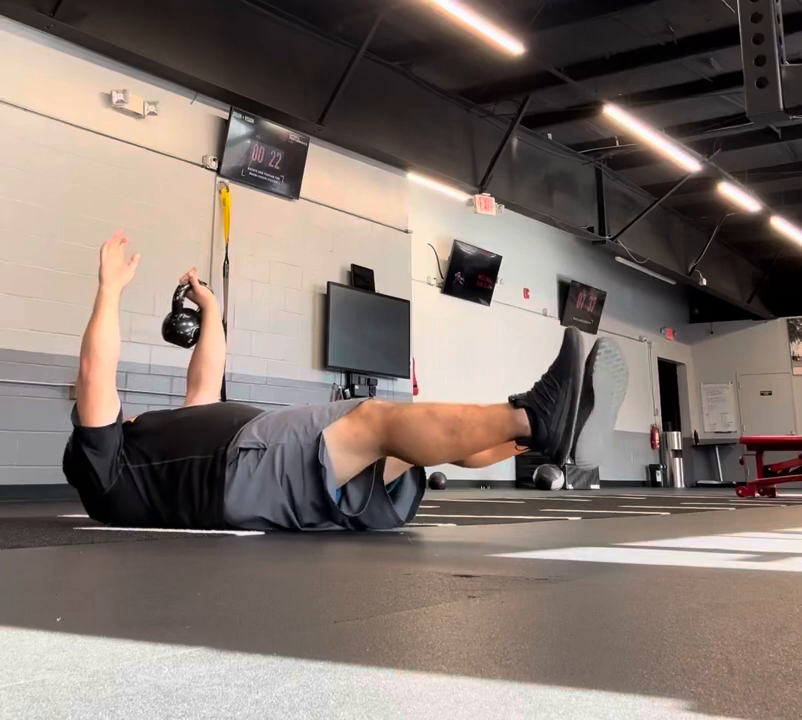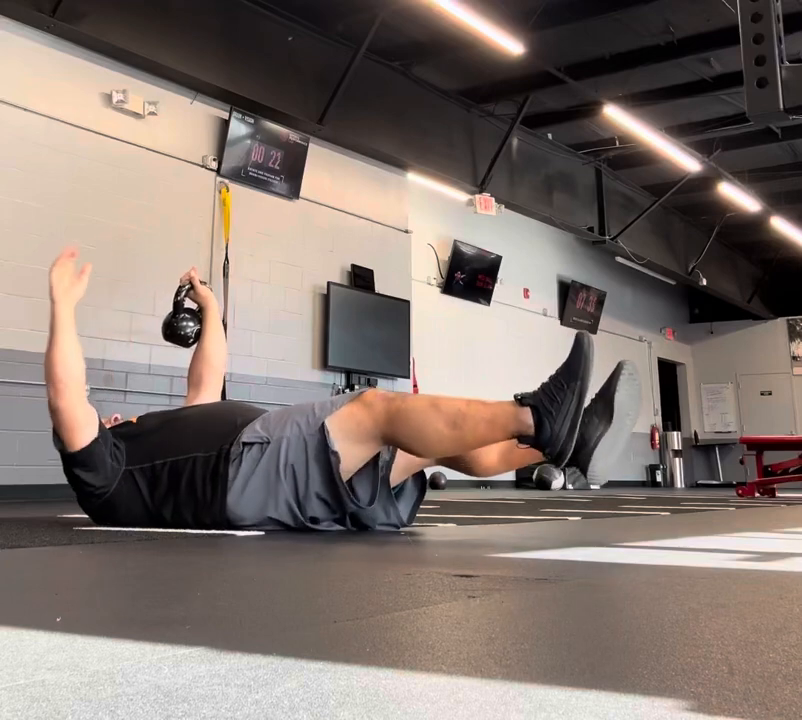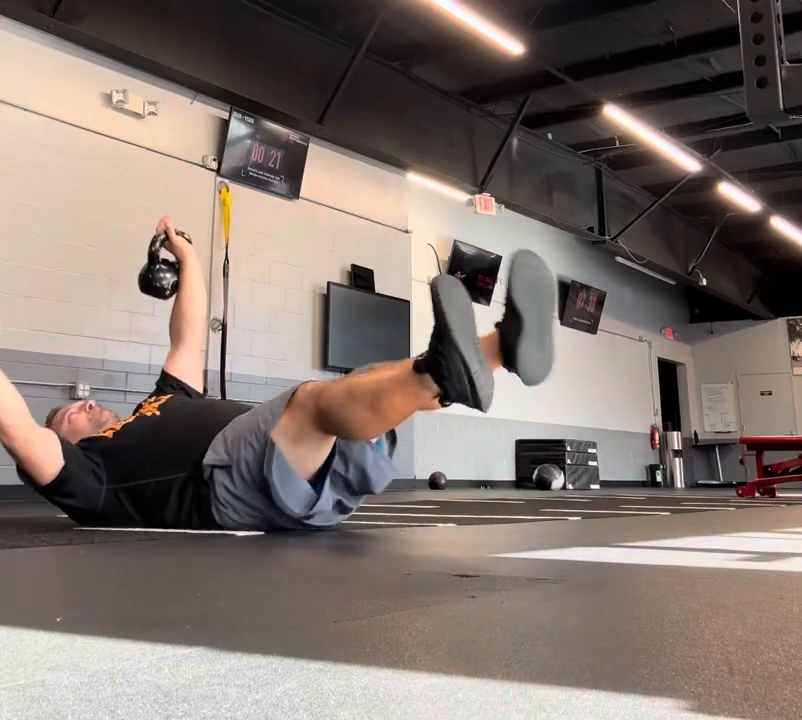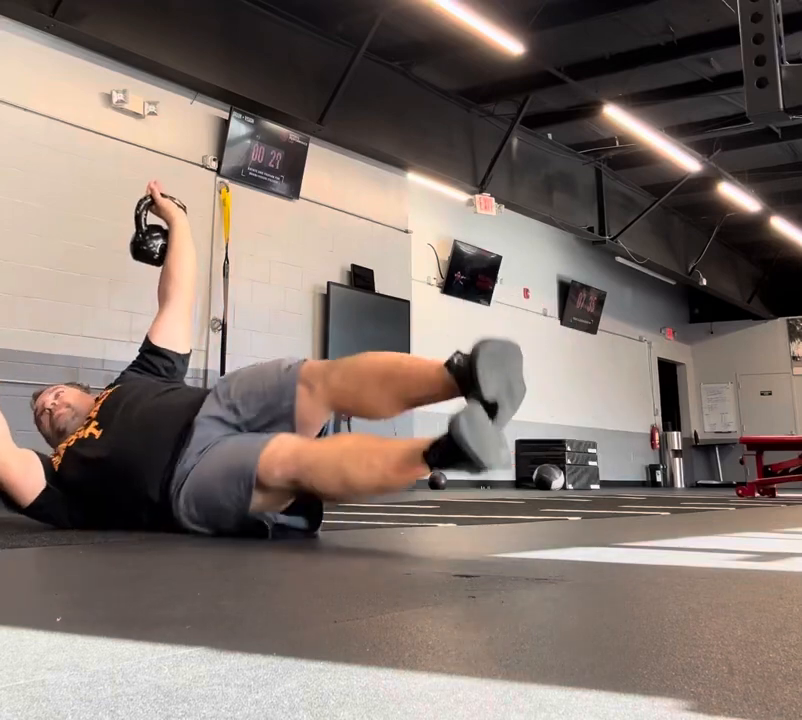
dt=0.5s
person 1, frame 1
left shoulder: (170, 435)
right shoulder: (104, 464)
left elbow: (205, 383)
right elbow: (95, 375)
left wrist: (210, 307)
right wrist: (110, 287)
left hip: (313, 484)
right hip: (247, 469)
right knee: (376, 418)
left ankle: (561, 422)
right ankle: (531, 417)
person 1, frame 2
left shoulder: (174, 434)
right shoulder: (106, 469)
left elbow: (205, 385)
right elbow: (68, 400)
left wrist: (211, 308)
right wrist: (64, 307)
left hip: (318, 487)
right hip: (251, 466)
left knee: (454, 439)
right knee: (377, 406)
left ankle: (573, 438)
right ankle: (537, 418)
person 1, frame 3
left shoulder: (160, 408)
right shoulder: (86, 470)
left elbow: (190, 340)
left wrist: (187, 257)
left hip: (306, 473)
right hip: (232, 479)
left knee: (400, 379)
right knee: (318, 399)
left ankle: (507, 344)
right ankle: (442, 374)
person 1, frame 4
left shoulder: (137, 381)
right shoulder: (62, 476)
left elbow: (177, 301)
left wrist: (176, 221)
right hip: (191, 475)
left knee: (328, 378)
right knee: (289, 463)
left ankle: (465, 378)
right ankle: (445, 452)
